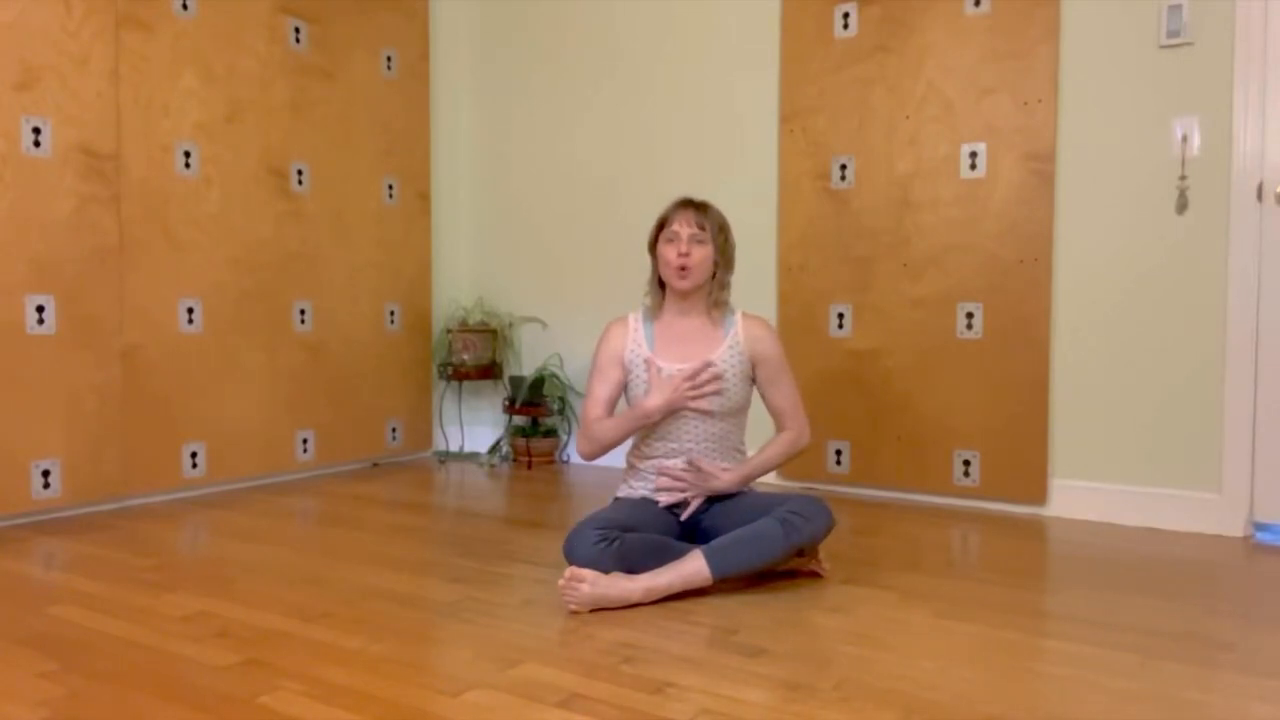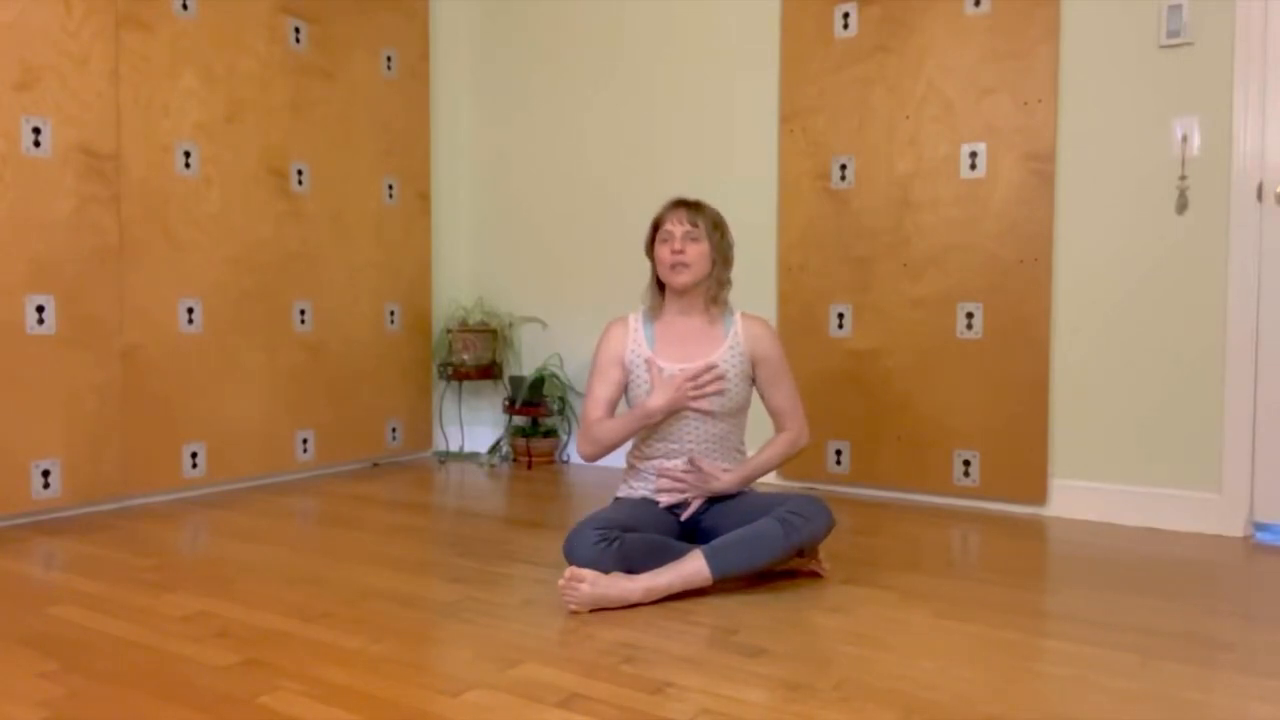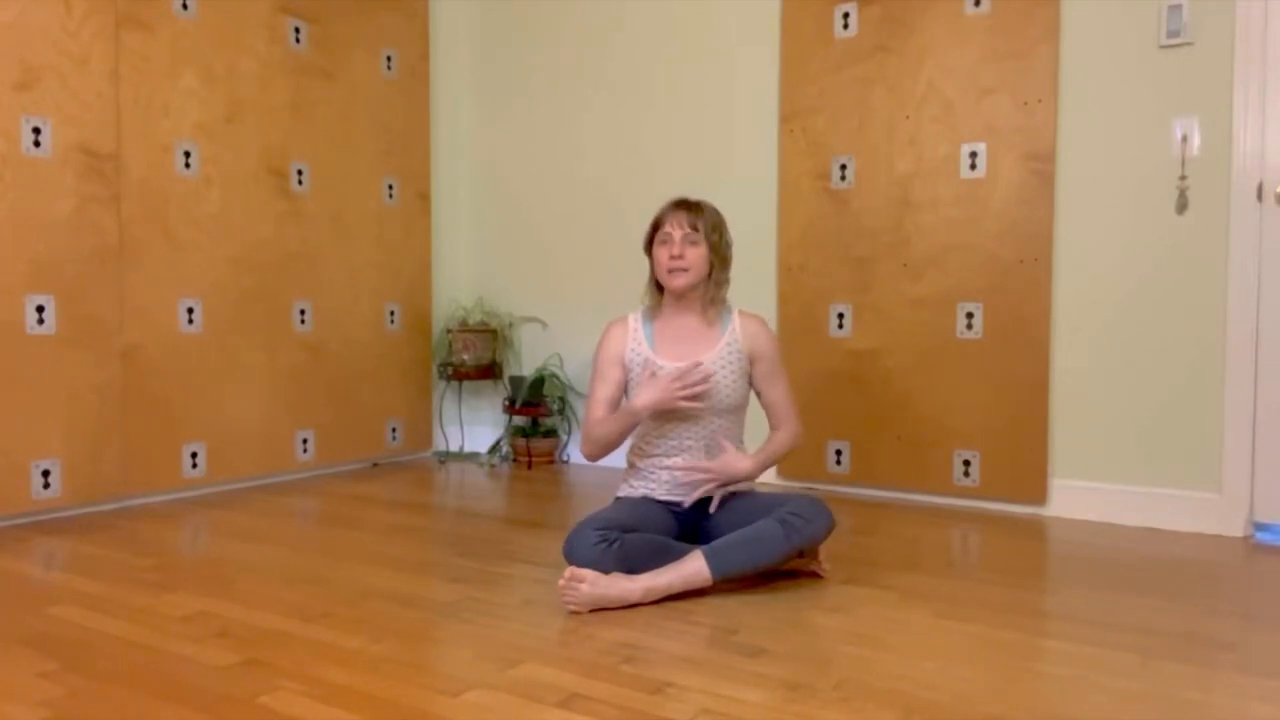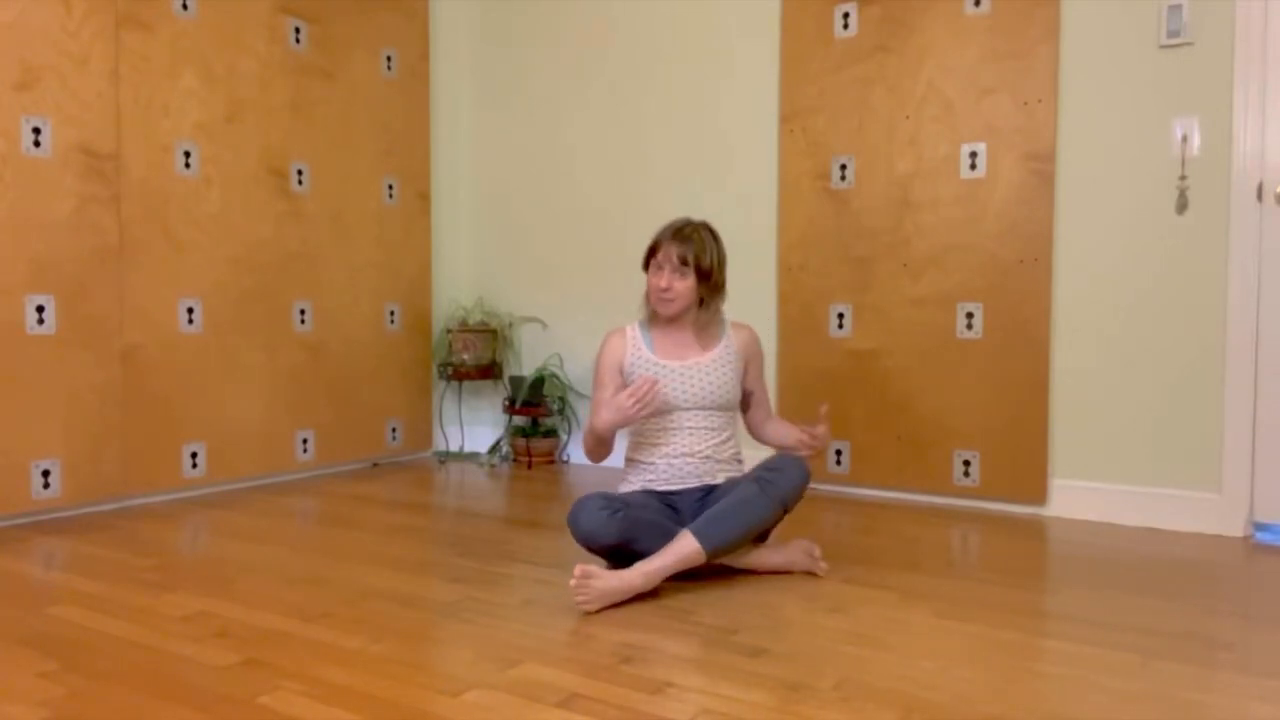
dt=0.4s
person 1, frame 1
left shoulder: (753, 335)
right shoulder: (622, 335)
left elbow: (795, 431)
right elbow: (588, 443)
left wrist: (733, 479)
right wrist: (653, 407)
left hip: (724, 501)
right hip: (648, 501)
left knee: (813, 515)
right knee: (583, 546)
left ankle: (638, 587)
right ankle: (763, 557)
person 1, frame 2
left shoulder: (752, 335)
right shoulder: (622, 335)
left elbow: (794, 431)
right elbow: (589, 444)
left wrist: (732, 480)
right wrist: (656, 406)
left hip: (724, 502)
right hip: (648, 502)
left knee: (813, 515)
right knee: (583, 545)
left ankle: (636, 587)
right ankle: (761, 558)
person 1, frame 3
left shoulder: (749, 332)
right shoulder: (621, 335)
left elbow: (787, 428)
right elbow: (591, 445)
left wrist: (751, 466)
right wrist: (642, 406)
left hip: (725, 500)
right hip: (649, 502)
left knee: (814, 517)
right knee: (582, 547)
left ankle: (636, 587)
right ankle: (761, 557)
person 1, frame 4
left shoulder: (740, 340)
right shoulder: (620, 343)
left elbow: (761, 421)
right elbow: (595, 453)
left wrist: (804, 438)
right wrist: (603, 425)
left hip: (722, 497)
right hip: (649, 499)
left knee: (789, 470)
right knee: (587, 515)
left ankle: (635, 577)
right ankle: (761, 556)
